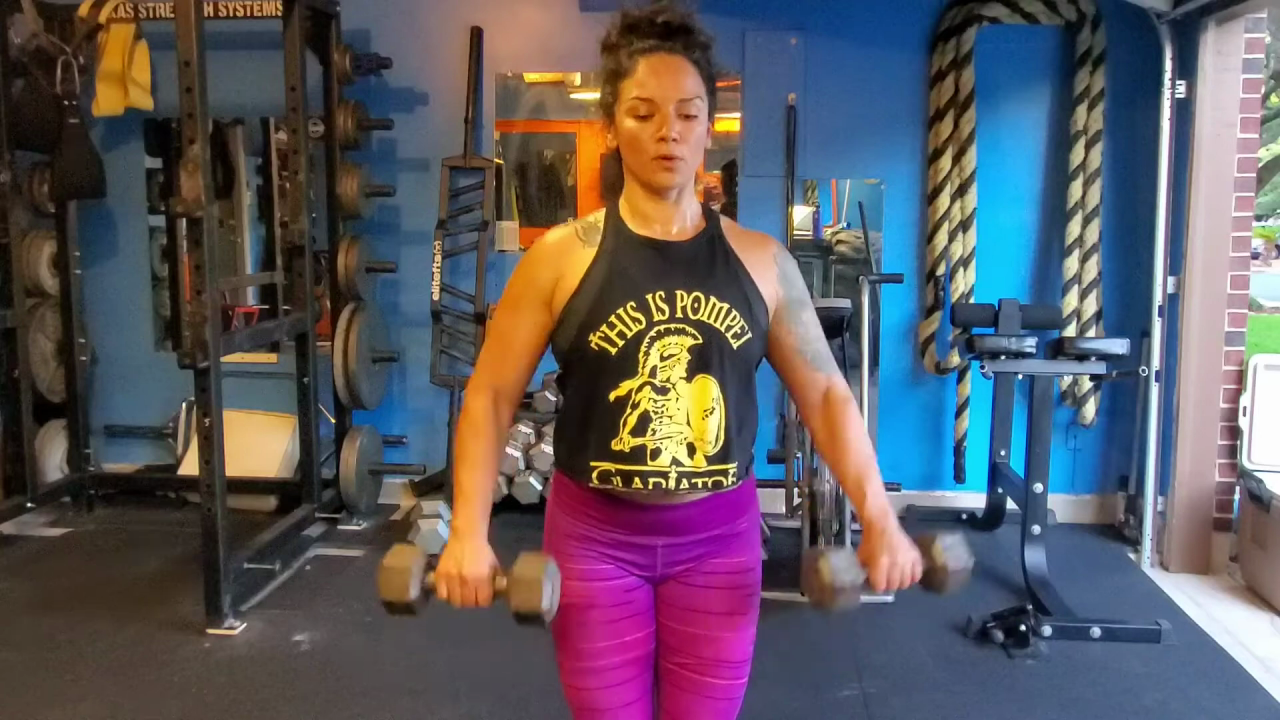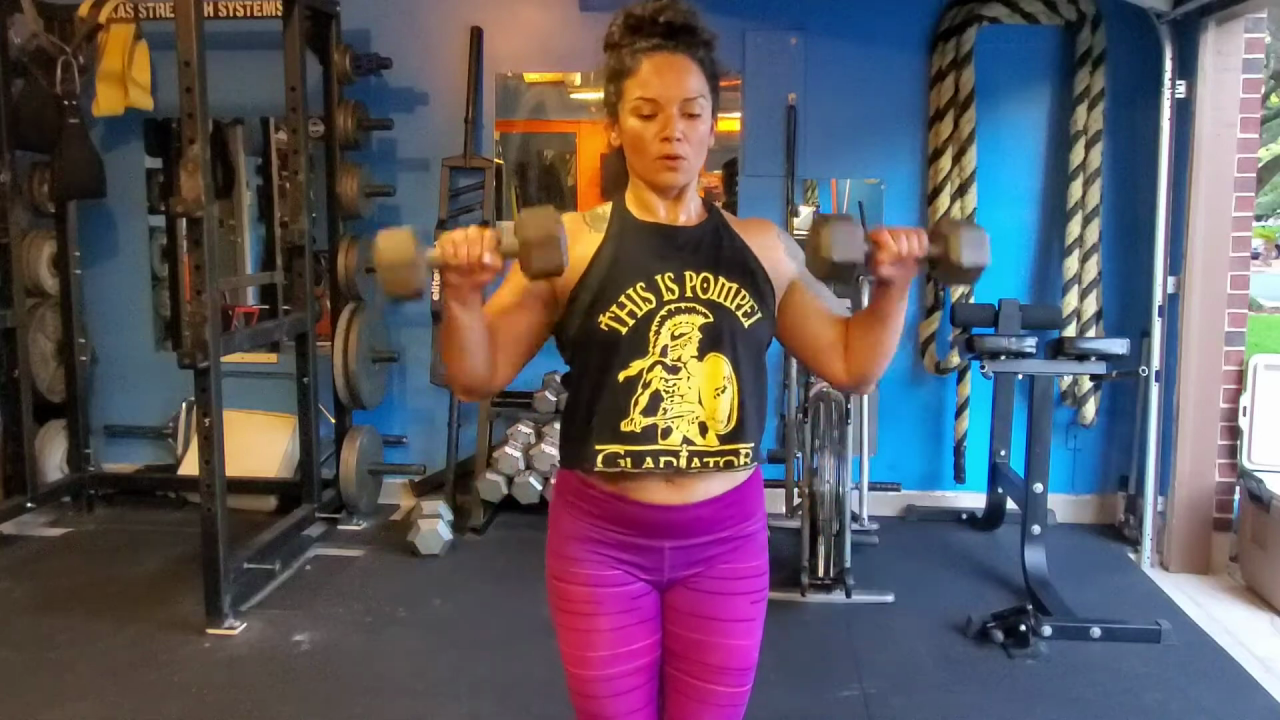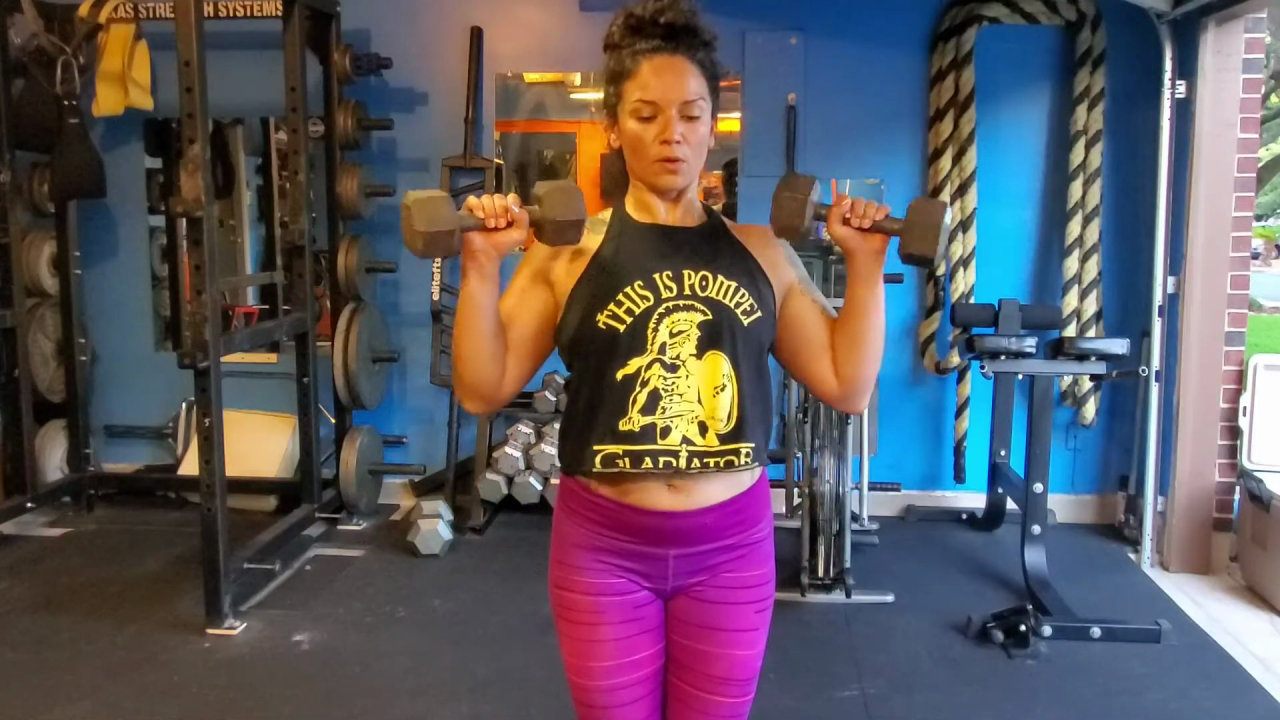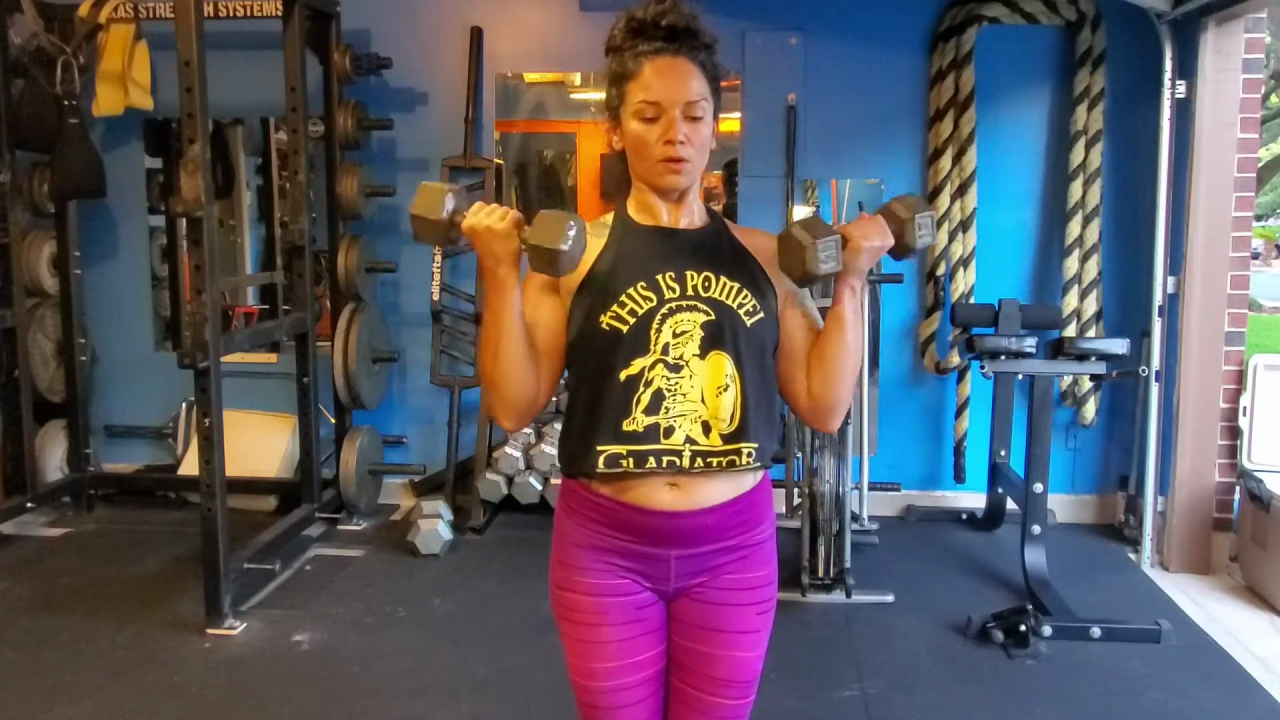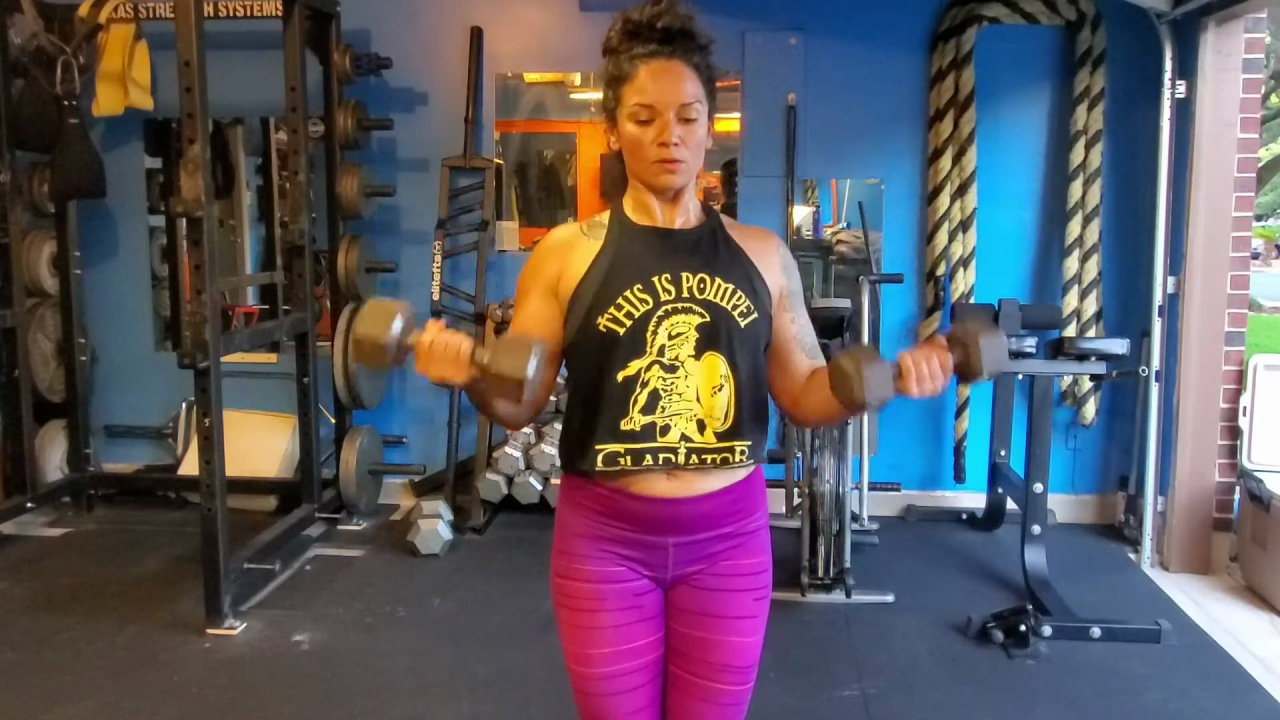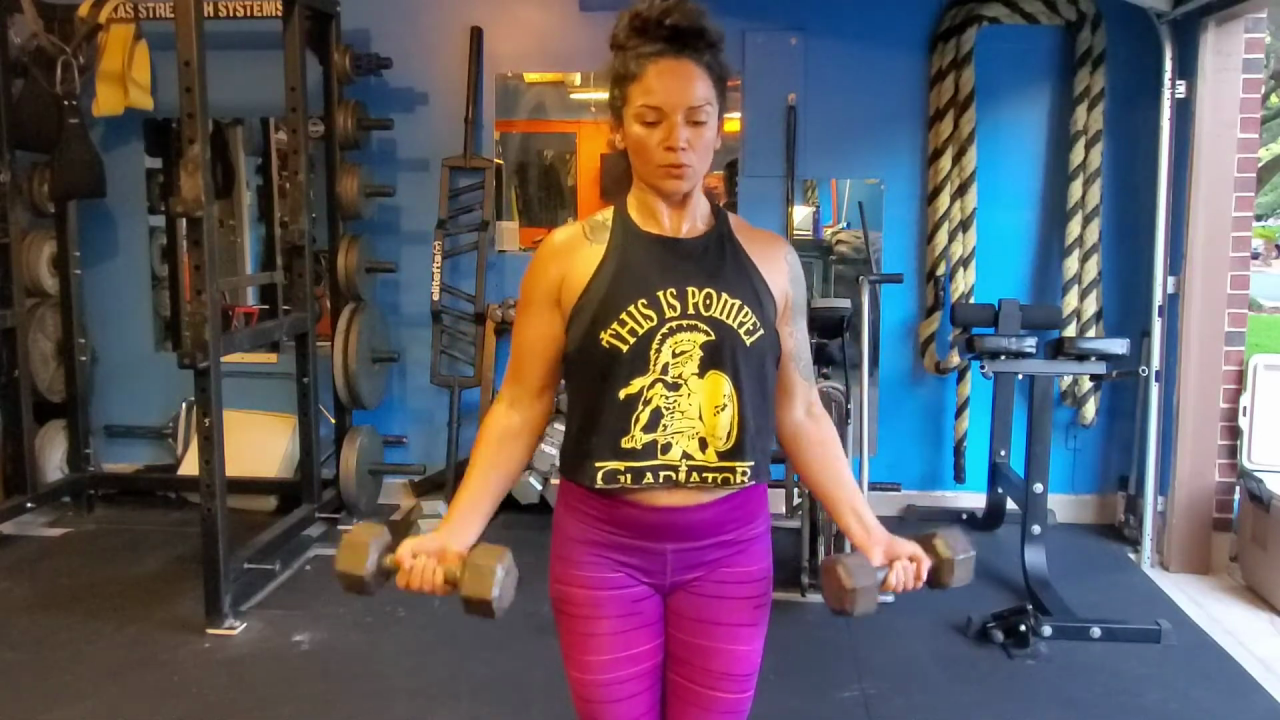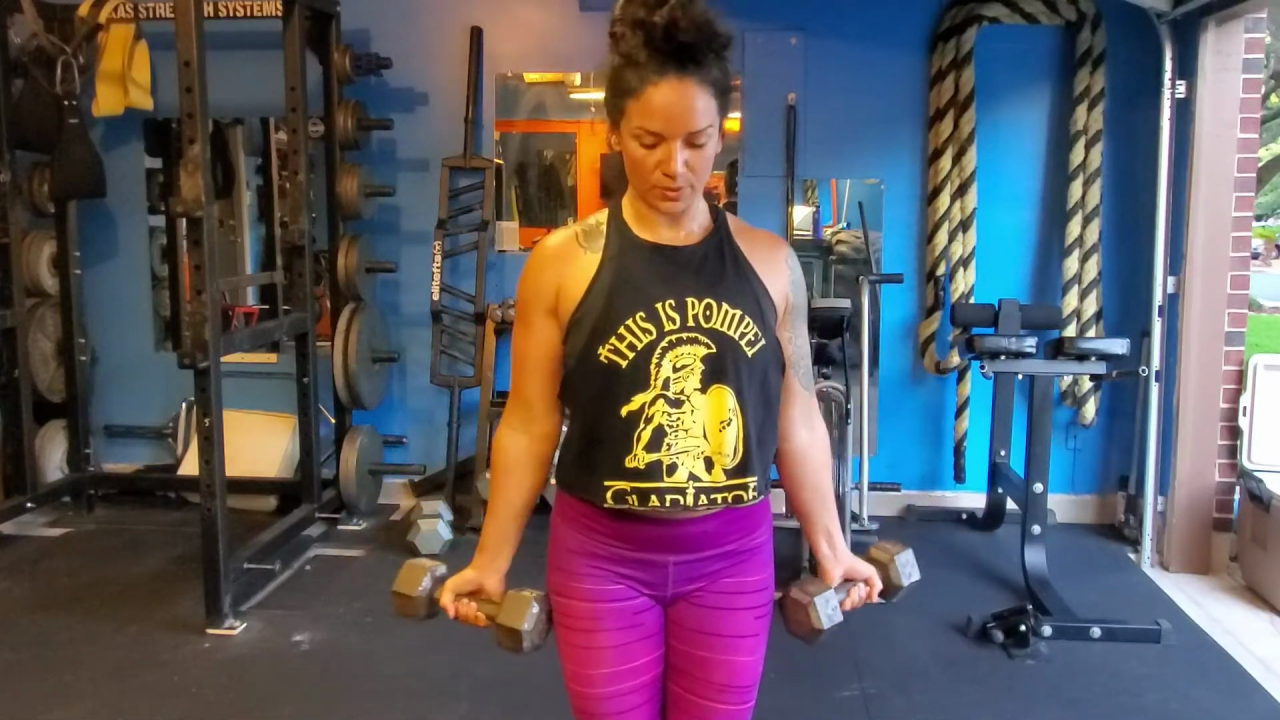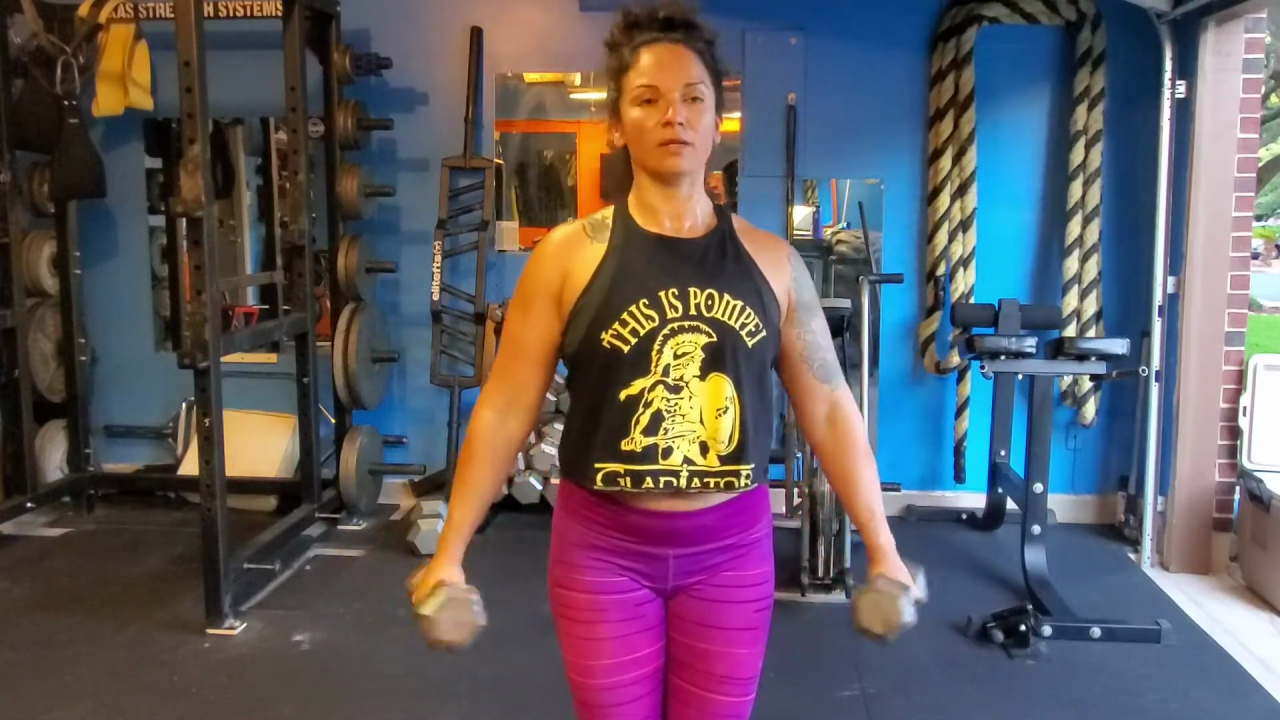
dt=0.5s
person 1, frame 1
left shoulder: (760, 259)
right shoulder: (563, 255)
left elbow: (824, 393)
right elbow: (491, 395)
left wrist: (878, 520)
right wrist: (470, 530)
left hip: (717, 538)
right hip: (595, 536)
person 1, frame 2
left shoulder: (762, 246)
right shoulder: (570, 243)
left elbow: (848, 365)
right elbow: (477, 378)
left wrist: (891, 284)
right wrist: (462, 292)
left hip: (725, 537)
right hip: (601, 537)
person 1, frame 3
left shoulder: (762, 253)
right shoulder: (566, 250)
left elbow: (849, 388)
right elbow: (482, 392)
left wrist: (866, 263)
right wrist: (480, 266)
left hip: (731, 544)
right hip: (603, 543)
person 1, frame 4
left shoulder: (764, 256)
right shoulder: (570, 253)
left elbow: (824, 407)
right elbow: (512, 407)
left wrist: (848, 282)
right wrist: (499, 275)
left hip: (734, 547)
right hip: (604, 545)
person 1, frame 5
left shoulder: (762, 254)
right shoulder: (568, 251)
left elbow: (803, 388)
right elbow: (515, 399)
right wrist: (470, 375)
left hip: (728, 537)
right hip: (604, 535)
person 1, frame 6
left shoulder: (769, 259)
right shoulder: (568, 255)
left elbow: (797, 410)
right elbow: (520, 405)
left wrist: (866, 530)
right wrist: (457, 531)
left hip: (729, 545)
right hip: (602, 544)
person 1, frame 7
left shoulder: (771, 262)
right shoulder: (562, 262)
left elbow: (797, 418)
right elbow: (529, 423)
left wrist: (831, 548)
right wrist: (491, 561)
left hip: (731, 557)
right hip: (602, 555)
person 1, frame 8
left shoulder: (771, 259)
right shoulder: (569, 254)
left elbow: (827, 408)
right elbow: (505, 408)
left wrist: (882, 549)
right wrist: (450, 552)
left hip: (731, 548)
right hip: (603, 546)
